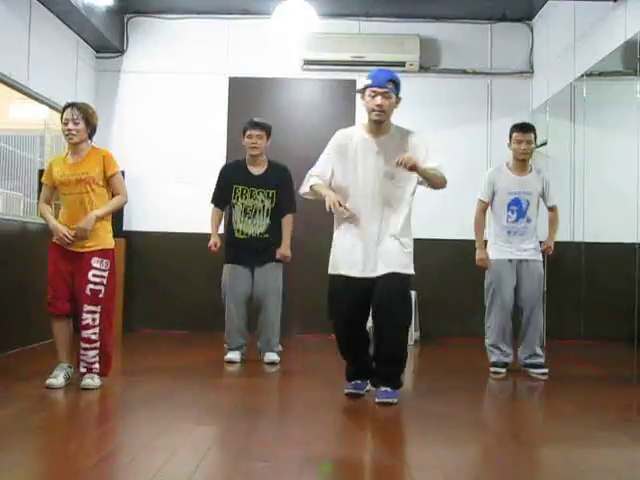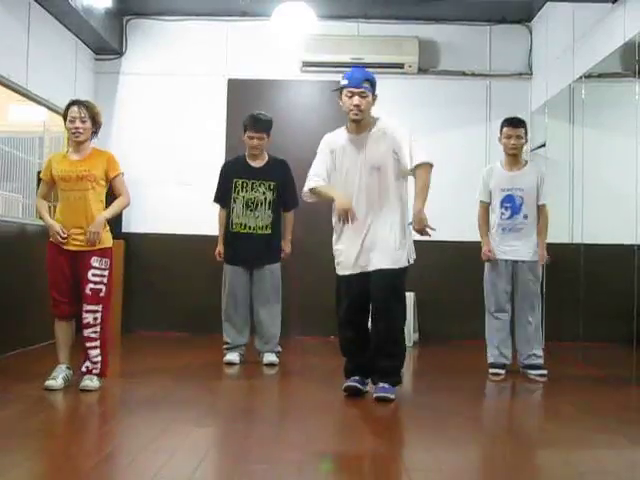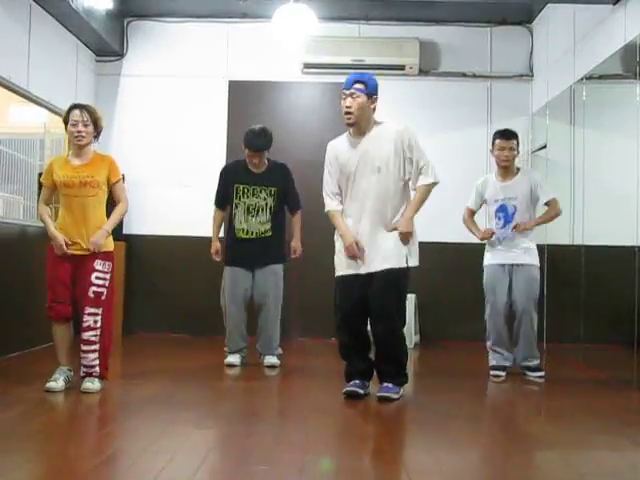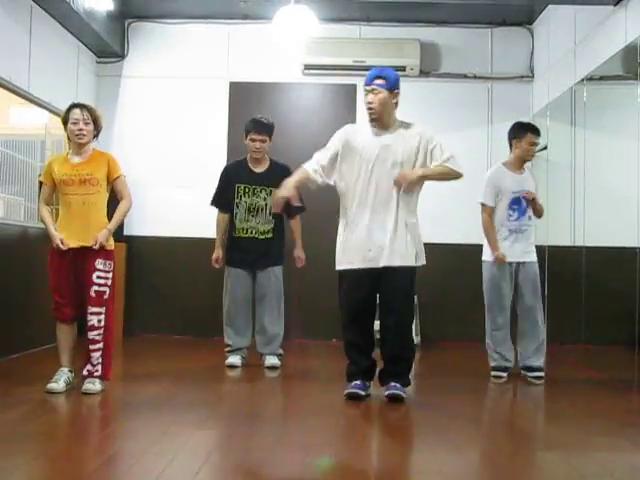
dt=0.3s
person 1, frame 1
left shoulder: (410, 140)
right shoulder: (343, 139)
left elbow: (440, 180)
right elbow: (312, 182)
left wrist: (418, 169)
right wrist: (326, 192)
left hip: (392, 248)
right hip: (349, 249)
left knee: (393, 317)
right knee: (346, 318)
left ankle: (387, 380)
right ankle: (358, 374)
person 1, frame 2
left shoulder: (390, 131)
right shoulder: (331, 142)
left elbow: (423, 163)
right elbow: (312, 186)
left wrist: (419, 209)
right wrist: (333, 195)
left hip: (389, 243)
right hip: (349, 244)
left knee: (388, 312)
right knee: (350, 315)
left ankle: (386, 377)
right ankle: (357, 372)
person 1, frame 3
left shoulder: (398, 136)
right shoulder: (335, 148)
left elbow: (426, 179)
right elbow: (332, 199)
left wrist: (408, 216)
right wrist: (344, 232)
left hip: (389, 248)
right hip: (352, 251)
left knee: (387, 315)
right knee: (348, 316)
left ankle: (391, 378)
right ankle: (357, 375)
person 1, frame 4
left shoulder: (418, 137)
right shoulder: (348, 136)
left elbow: (454, 170)
right elbow: (315, 167)
left wrist: (420, 173)
right wrist: (289, 183)
left hip: (399, 245)
right hip: (354, 244)
left knee: (398, 315)
right knee: (355, 313)
left ankle: (396, 378)
right ankle: (359, 376)
person 2, frame 1
left shoulder: (103, 157)
right shoulder: (55, 164)
left elbow: (122, 196)
right elbow: (44, 203)
left wrist: (94, 216)
right wrist: (54, 225)
left hip: (97, 245)
right hip: (63, 245)
left knee: (92, 309)
right knee: (59, 306)
left ankle: (93, 370)
right ankle: (64, 366)
person 2, frame 2
left shoulder: (105, 158)
right shoulder: (55, 161)
left elbow: (124, 197)
right elbow: (41, 198)
left wrist: (102, 218)
right wrist: (49, 222)
left hip: (95, 245)
right hip: (61, 244)
left knee: (93, 308)
right knee: (62, 307)
left ankle: (93, 370)
right ankle: (63, 367)
person 2, frame 3
left shoulder: (107, 163)
right shoulder: (55, 165)
left elbow: (122, 203)
right elbow: (43, 204)
left wrist: (104, 232)
right wrist: (53, 232)
left hip: (97, 249)
right hip: (63, 248)
left knee: (94, 311)
right knee: (59, 309)
left ankle: (93, 372)
right ankle: (64, 369)
person 2, frame 4
left shoulder: (106, 160)
right shoulder: (55, 164)
left elbow: (126, 199)
right elbow: (43, 204)
left wrist: (108, 230)
right wrist: (52, 231)
left hip: (97, 247)
right hip: (63, 247)
left knee: (97, 310)
right knee: (64, 310)
left ankle: (95, 372)
right ankle: (65, 370)
person 3, frame 1
left shoulder: (541, 178)
right shoulder: (495, 175)
left elbow: (552, 210)
right elbow: (480, 212)
left wrist: (551, 238)
right wrist: (480, 248)
left hip: (530, 253)
right hip: (499, 253)
left knee: (534, 306)
right knee: (498, 307)
left ankle: (532, 357)
right ankle: (499, 357)
person 3, frame 2
left shoulder: (536, 173)
right shoulder: (490, 173)
left elbow: (542, 212)
right elbow: (483, 211)
left wrist: (542, 246)
right wrist: (485, 243)
left hip: (527, 253)
right hip: (498, 253)
left knee: (529, 308)
right knee: (497, 307)
left ankle: (531, 359)
right ankle: (498, 359)
person 3, frame 3
left shoulder: (530, 178)
right shoulder: (484, 184)
left elbow: (555, 208)
right elbow: (467, 215)
left wrist: (532, 223)
right wrist: (479, 234)
left hip: (525, 258)
right hip: (495, 259)
left knee: (525, 308)
right knee: (495, 310)
left ankle: (528, 360)
right ankle: (500, 359)
person 3, frame 4
left shoulder: (530, 176)
right shoulder: (495, 175)
left elbow: (539, 214)
right elbow: (486, 215)
left wrist: (534, 201)
right wrist: (495, 250)
left hip: (527, 256)
right hip: (498, 257)
left knee: (532, 310)
right knee: (497, 311)
left ankle: (531, 362)
right ankle: (500, 361)
person 4, frame 1
left shoulder: (281, 173)
right shoulder: (229, 171)
left elbow: (287, 213)
right elbow: (219, 207)
left wrist: (285, 244)
right wrist: (214, 235)
left hip: (269, 251)
right hip: (237, 249)
left knee: (270, 301)
right knee: (234, 300)
left ankle: (270, 348)
right ankle: (235, 346)
person 4, frame 2
left shoulder: (280, 168)
right shoulder: (230, 168)
left elbow: (289, 208)
right elbow: (223, 208)
left wrist: (287, 240)
right wrist: (220, 241)
left hip: (268, 248)
right hip: (236, 247)
left knee: (268, 300)
right knee: (234, 299)
left ankle: (269, 348)
right ankle: (234, 346)
person 4, frame 3
left shoulder: (281, 172)
right shoulder: (230, 171)
left elbow: (294, 208)
right elbow: (220, 208)
left wrist: (296, 238)
right wrist: (215, 239)
left hip: (270, 252)
right hip: (237, 250)
left knee: (270, 303)
right knee: (233, 302)
left ankle: (270, 351)
right ankle: (235, 349)
person 4, frame 4
left shoulder: (282, 173)
right shoulder: (231, 171)
left elbow: (293, 213)
right elbow: (223, 212)
left wrist: (298, 246)
right wrist: (219, 246)
left hip: (271, 252)
right hip: (238, 251)
left knee: (271, 303)
right knee: (236, 302)
left ankle: (271, 351)
right ankle: (236, 349)
